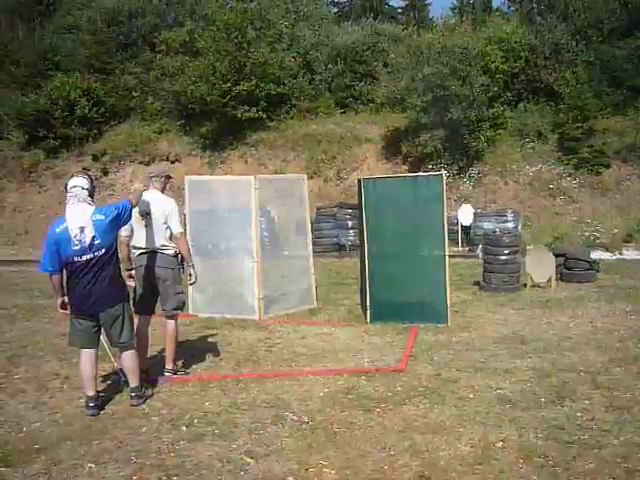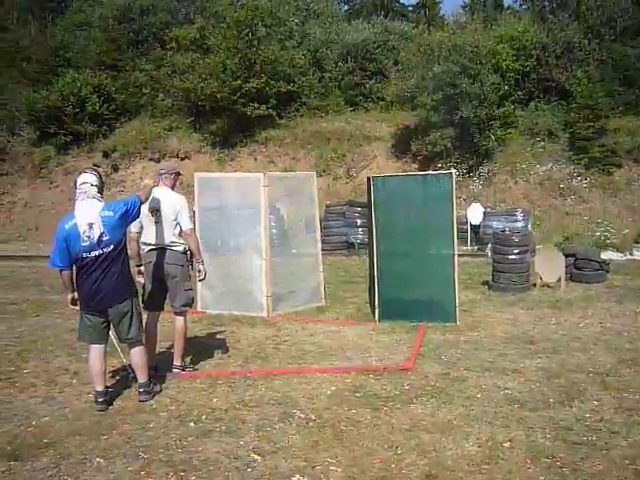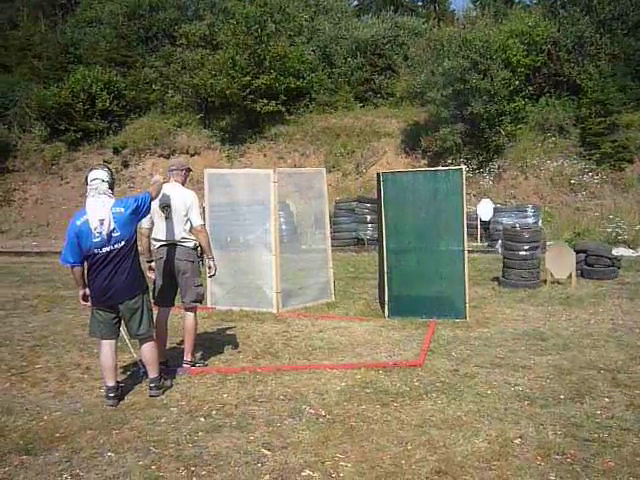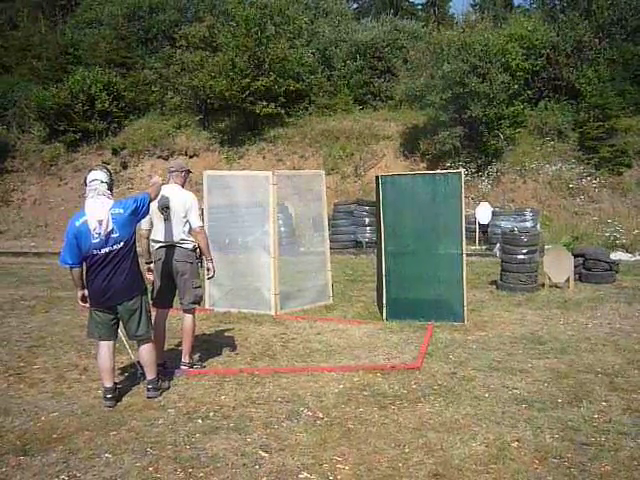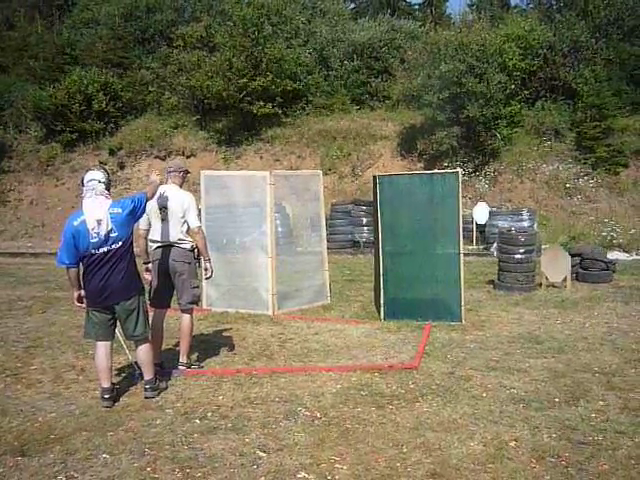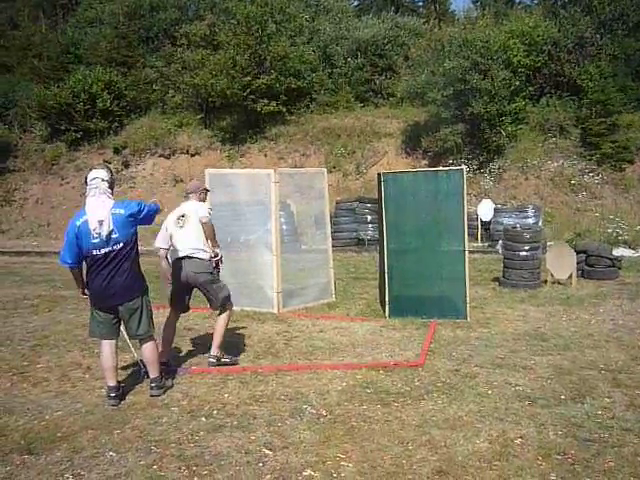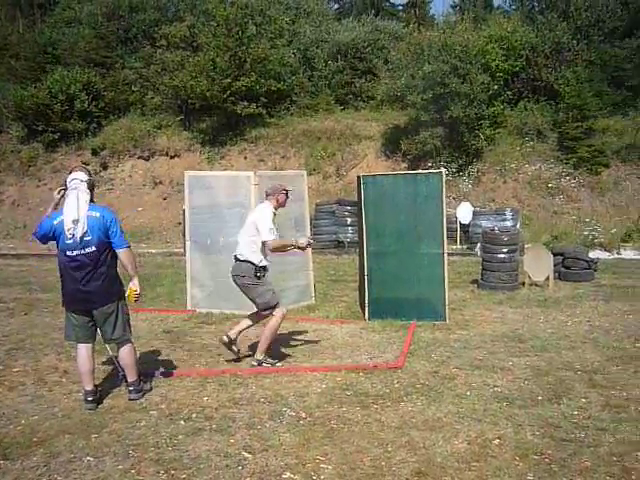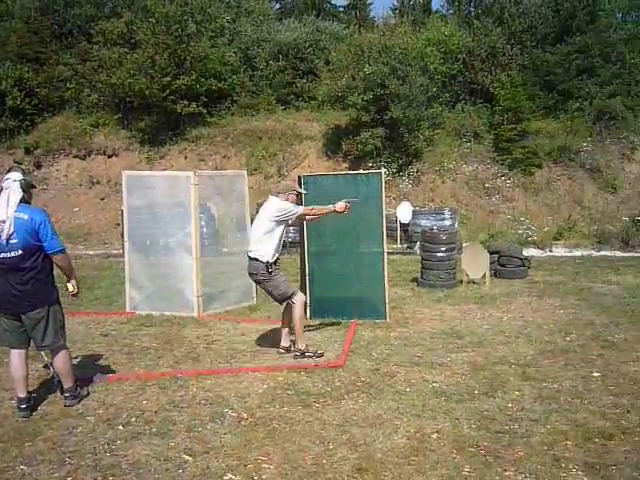
dt=0.5s
person 1, frame 1
left shoulder: (57, 229)
right shoulder: (107, 216)
left elbow: (54, 271)
right elbow: (131, 203)
left wrist: (60, 296)
right wrist: (138, 190)
left hip: (80, 301)
right hip: (112, 297)
left knee: (87, 349)
right knee: (126, 345)
left ankle: (92, 401)
right ankle: (136, 391)
person 1, frame 2
left shoulder: (66, 225)
right shoulder: (115, 212)
left elbow: (64, 267)
right elbow: (141, 198)
left wrist: (70, 292)
right wrist: (148, 186)
left hip: (89, 297)
right hip: (121, 293)
left knee: (96, 345)
right knee: (134, 340)
left ankle: (100, 395)
right ankle: (144, 387)
person 1, frame 3
left shoulder: (77, 221)
right shoulder: (127, 208)
left elbow: (75, 263)
right elbow: (152, 194)
left wrist: (82, 287)
right wrist: (158, 182)
left hip: (101, 292)
right hip: (132, 288)
left knee: (107, 340)
right knee: (145, 336)
left ankle: (112, 391)
right ankle: (155, 382)
person 1, frame 4
left shoulder: (77, 222)
right shoulder: (126, 209)
left elbow: (74, 264)
right elbow: (150, 195)
left wrist: (80, 289)
right wrist: (157, 183)
left hip: (99, 293)
right hip: (130, 290)
left knee: (105, 342)
right knee: (143, 337)
left ankle: (109, 392)
right ankle: (153, 383)
person 1, frame 5
left shoulder: (74, 222)
right shoulder: (123, 209)
left elbow: (71, 264)
right elbow: (147, 196)
left wrist: (77, 289)
right wrist: (155, 182)
left hip: (96, 293)
right hip: (128, 290)
left knee: (102, 342)
right knee: (141, 338)
left ankle: (107, 392)
right ankle: (150, 384)
person 1, frame 6
left shoulder: (77, 221)
right shoulder: (127, 210)
left elbow: (72, 263)
right elbow: (155, 209)
left wrist: (81, 285)
right wrist: (157, 204)
left hip: (100, 293)
right hip: (131, 289)
left knee: (107, 340)
right knee: (145, 336)
left ankle: (112, 390)
right ankle: (156, 382)
person 1, frame 7
left shoulder: (57, 219)
right shoulder: (104, 214)
left elbow: (39, 233)
right elbow: (122, 249)
left wrist: (53, 205)
right wrist: (134, 278)
left hip: (74, 296)
right hip: (106, 293)
left knee: (83, 344)
right knee: (122, 339)
left ankle: (90, 394)
right ankle: (135, 386)
person 1, frame 8
right shoulder: (36, 215)
right elbow: (57, 253)
right wrist: (72, 278)
right hip: (39, 298)
right knee: (56, 346)
left ankle: (23, 401)
right ankle: (71, 392)
person 2, frame 1
right shoulder: (167, 203)
left elbow: (124, 240)
right elbow: (178, 236)
left wrist: (128, 268)
right wrist: (190, 265)
left hip: (141, 262)
right hip: (165, 260)
left knee: (143, 317)
right knee: (171, 315)
left ankle: (142, 367)
right ankle: (170, 366)
person 2, frame 2
right shoulder: (177, 199)
left elbow: (133, 236)
right elbow: (188, 233)
left wrist: (138, 264)
right wrist: (199, 261)
left hip: (151, 258)
right hip: (174, 257)
left knee: (152, 313)
right knee: (179, 312)
left ankle: (150, 363)
right ankle: (178, 363)
person 2, frame 3
right shoulder: (188, 195)
left elbow: (144, 233)
right elbow: (199, 229)
left wrist: (149, 260)
right wrist: (210, 257)
left hip: (162, 254)
right hip: (185, 253)
left knee: (163, 309)
right knee: (190, 308)
left ankle: (161, 358)
right ankle: (188, 358)
person 2, frame 4
left shoulder: (152, 198)
right shoulder: (187, 197)
left elbow: (144, 234)
right elbow: (198, 231)
left wrist: (147, 261)
right wrist: (209, 259)
left hip: (160, 255)
right hip: (184, 254)
left knee: (161, 310)
right knee: (188, 309)
left ankle: (159, 360)
right ankle: (186, 360)
person 2, frame 5
left shoulder: (150, 198)
right shoulder: (185, 197)
left elbow: (141, 234)
right elbow: (196, 231)
left wrist: (146, 262)
right wrist: (207, 260)
left hip: (159, 256)
right hip: (181, 255)
left knee: (158, 311)
right knee: (186, 310)
left ankle: (156, 360)
right ankle: (184, 360)
person 2, frame 6
left shoulder: (171, 216)
right shoulder: (202, 207)
left elbow: (162, 253)
right elbow: (205, 221)
left wrist: (171, 280)
right wrist: (215, 247)
left hip: (179, 268)
right hip: (202, 266)
left knee: (174, 314)
right knee: (225, 308)
left ankle: (163, 357)
right ankle: (215, 353)
person 2, frame 7
left shoulder: (264, 212)
right shoulder: (265, 213)
left elbow: (270, 245)
right elbow: (272, 245)
left wrist: (295, 245)
right wrist: (296, 243)
left hip: (248, 270)
right hip: (248, 271)
left knee: (268, 309)
right knee: (278, 312)
left ankle: (232, 335)
right ankle: (259, 357)
person 2, frame 8
left shoulder: (277, 207)
right shoulder: (278, 207)
left elbow: (306, 216)
right elbow: (310, 212)
left wrist: (332, 209)
right wrist: (334, 208)
left hip: (264, 265)
right hip: (262, 267)
left knee: (292, 300)
right knee: (298, 299)
left ankle: (285, 344)
right ankle: (300, 348)
